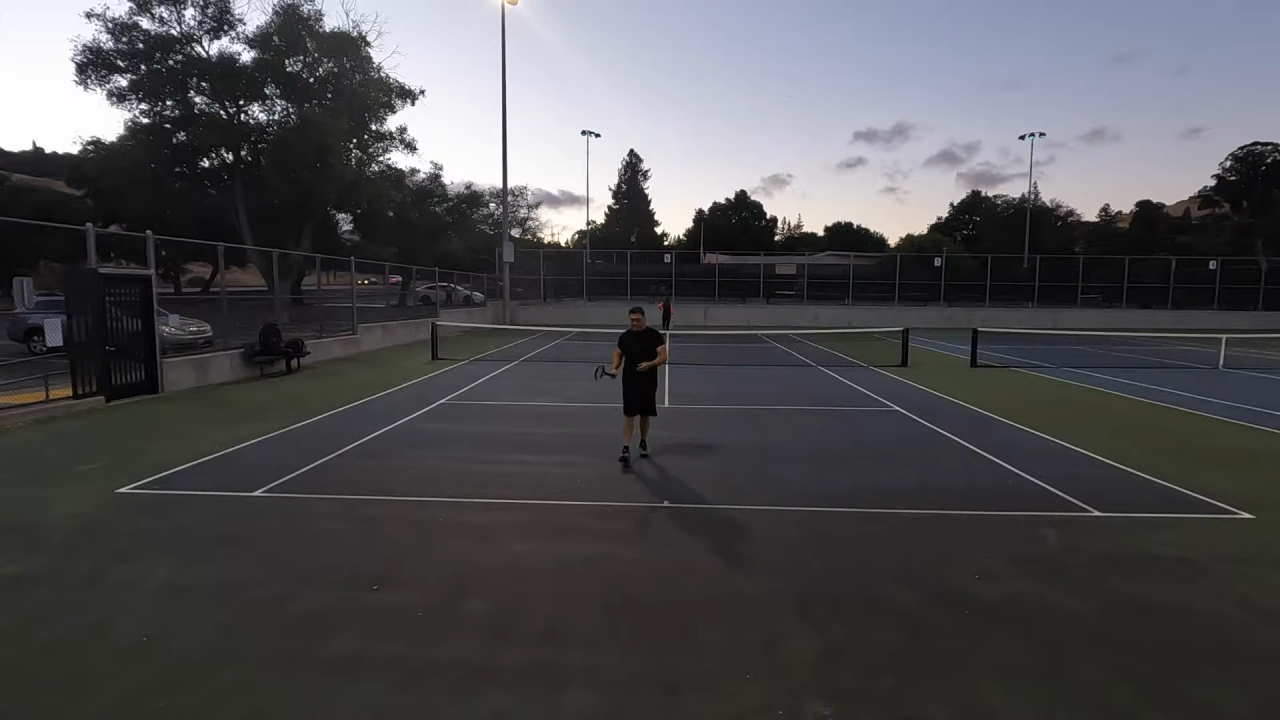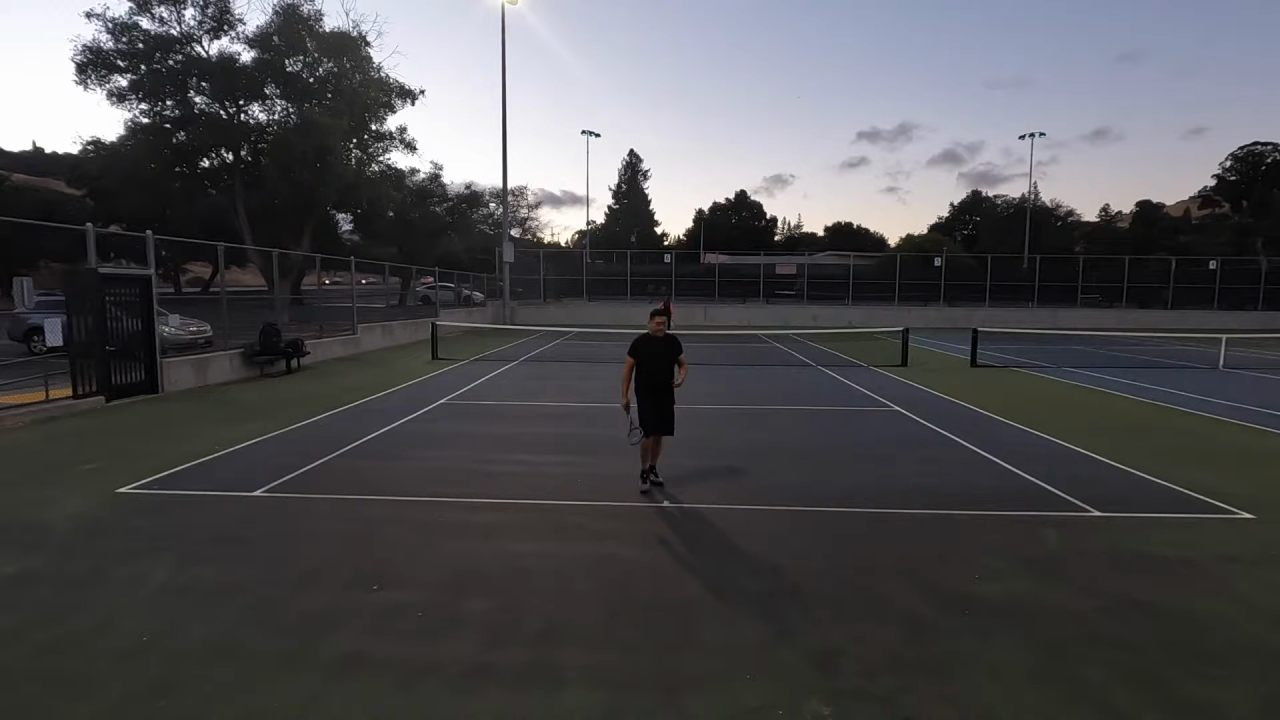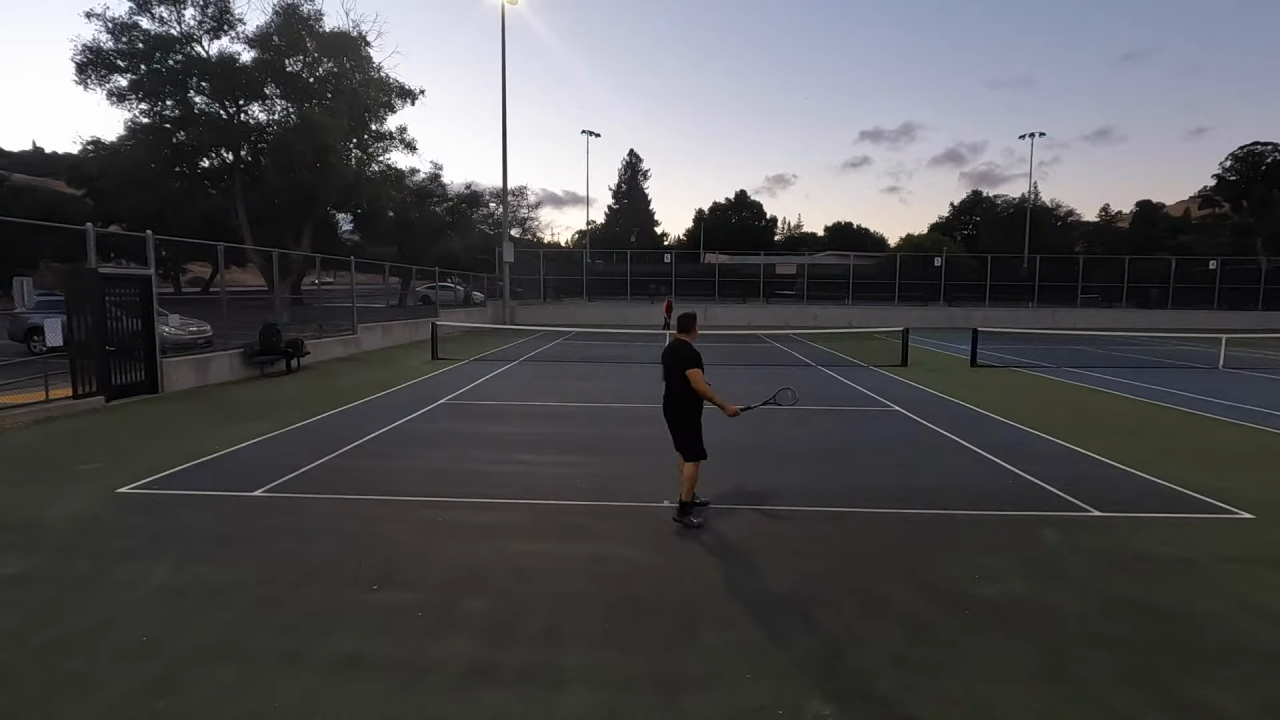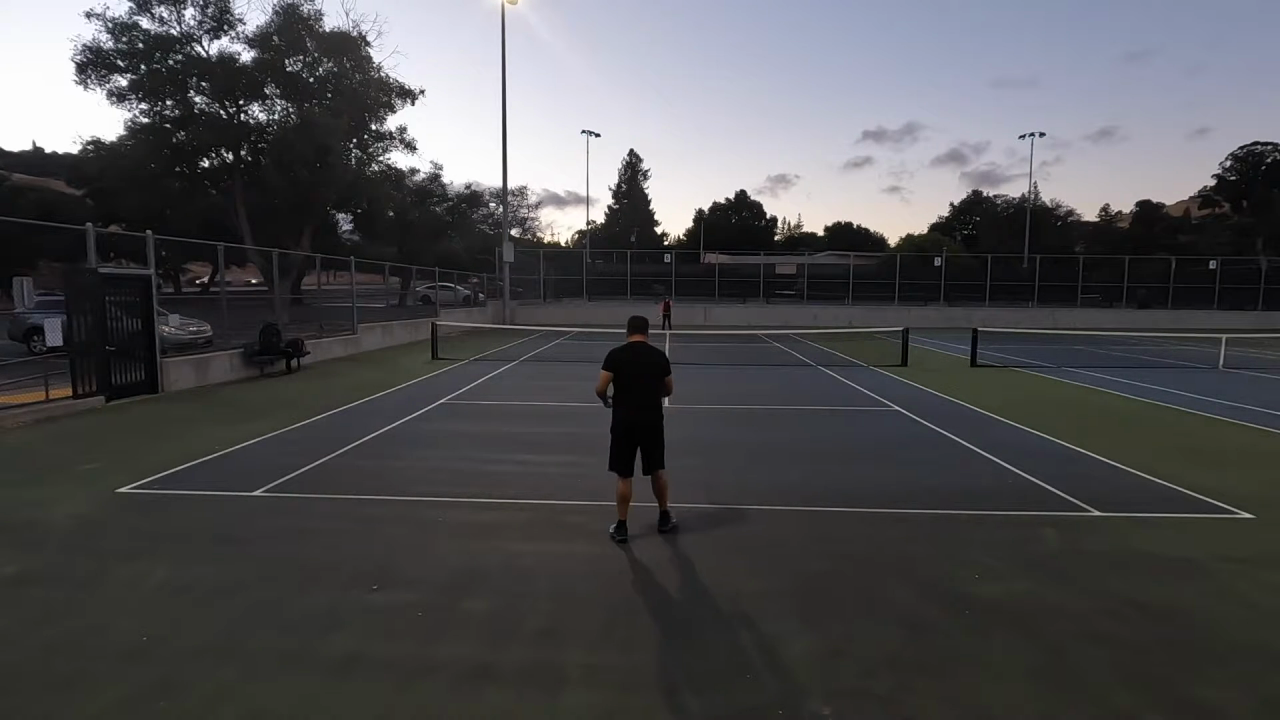
dt=1s
person 1, frame 1
left shoulder: (655, 335)
right shoulder: (625, 336)
left elbow: (663, 356)
right elbow: (618, 355)
left wrist: (650, 364)
right wrist: (615, 368)
left hip: (648, 382)
right hip: (629, 381)
left knee: (646, 414)
right knee: (629, 415)
left ankle: (643, 443)
right ankle: (626, 449)
person 1, frame 2
left shoulder: (673, 341)
right shoulder: (639, 343)
left elbow: (682, 364)
right elbow: (628, 369)
left wrist: (681, 377)
right wrist: (625, 395)
left hip: (666, 396)
right hip: (645, 396)
left knee: (659, 435)
right knee: (648, 434)
left ankle: (652, 470)
right ankle: (644, 473)
person 1, frame 3
left shoulder: (669, 349)
right shoulder: (689, 353)
right elbow: (700, 387)
right wrist: (725, 407)
left hip: (672, 409)
right hip: (686, 412)
left knee: (686, 455)
right knee: (693, 459)
left ankle: (688, 496)
right ankle: (683, 510)
person 1, frame 4
left shoulder: (615, 355)
right shoulder: (659, 356)
left elbow: (600, 389)
right elbow: (668, 390)
left wrist: (607, 400)
left hip: (623, 422)
right hip: (652, 421)
left knee: (624, 476)
right knee: (657, 471)
left ankle: (621, 527)
right ankle: (664, 517)
